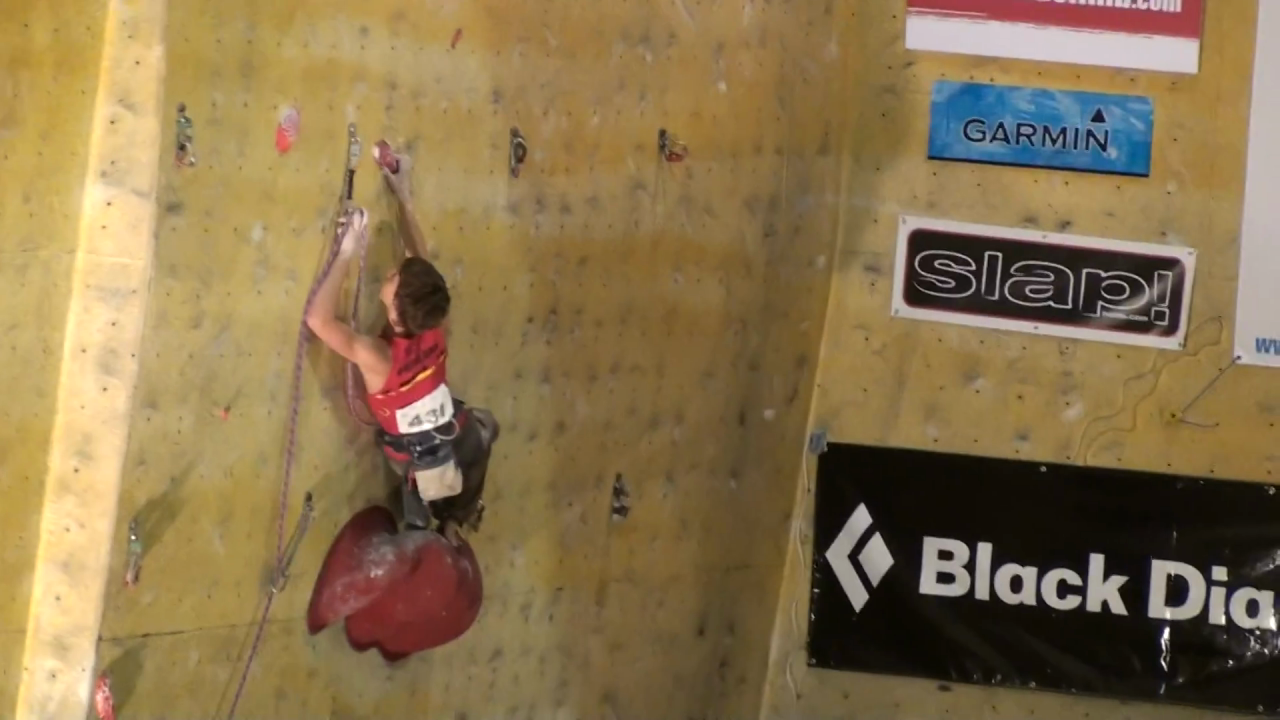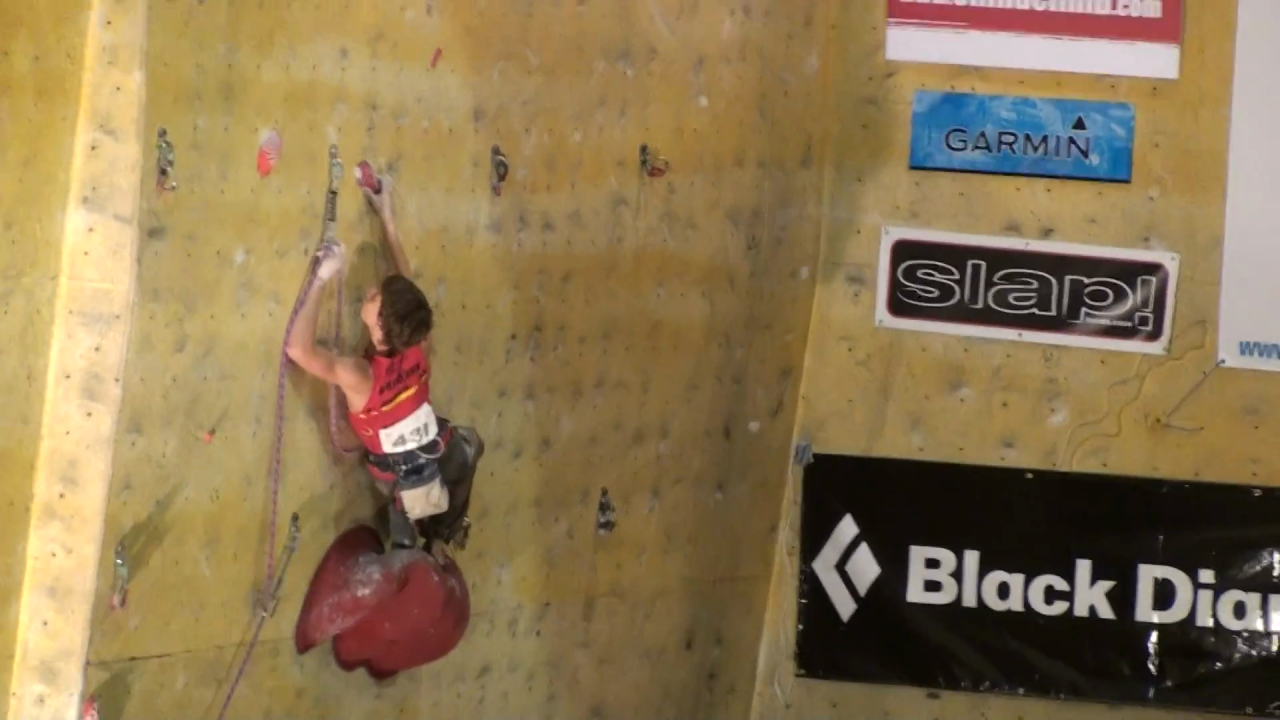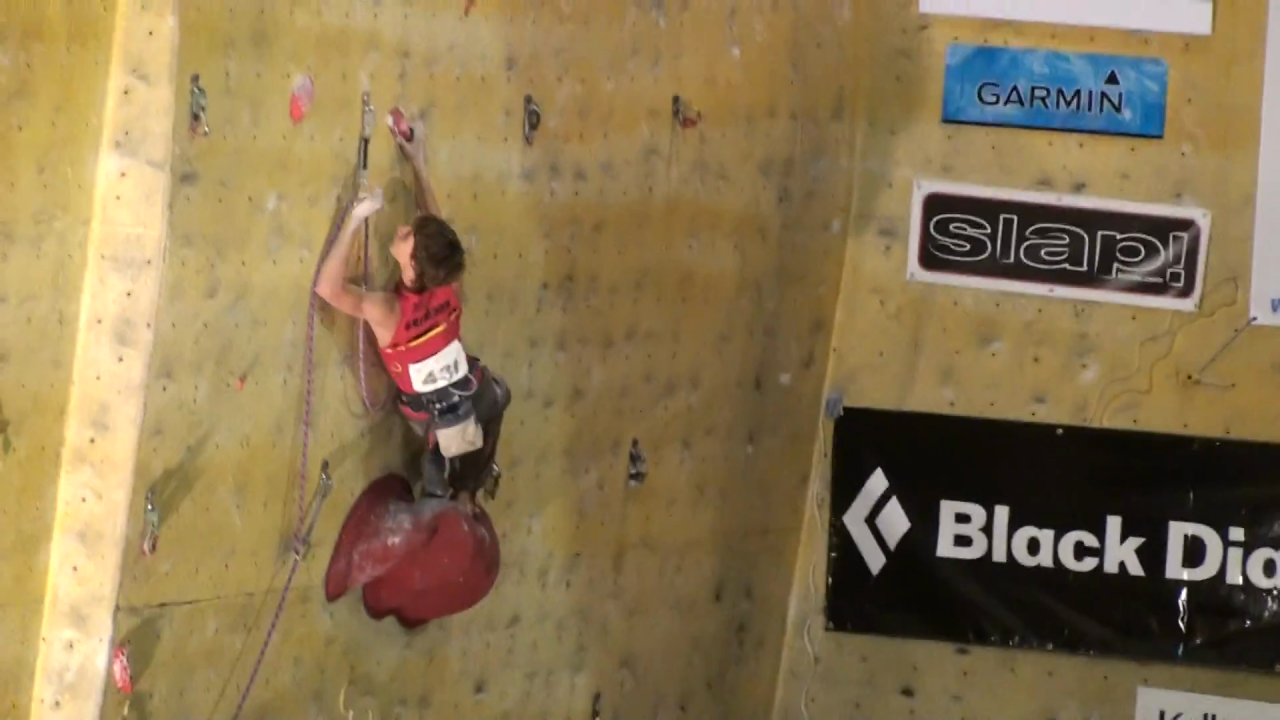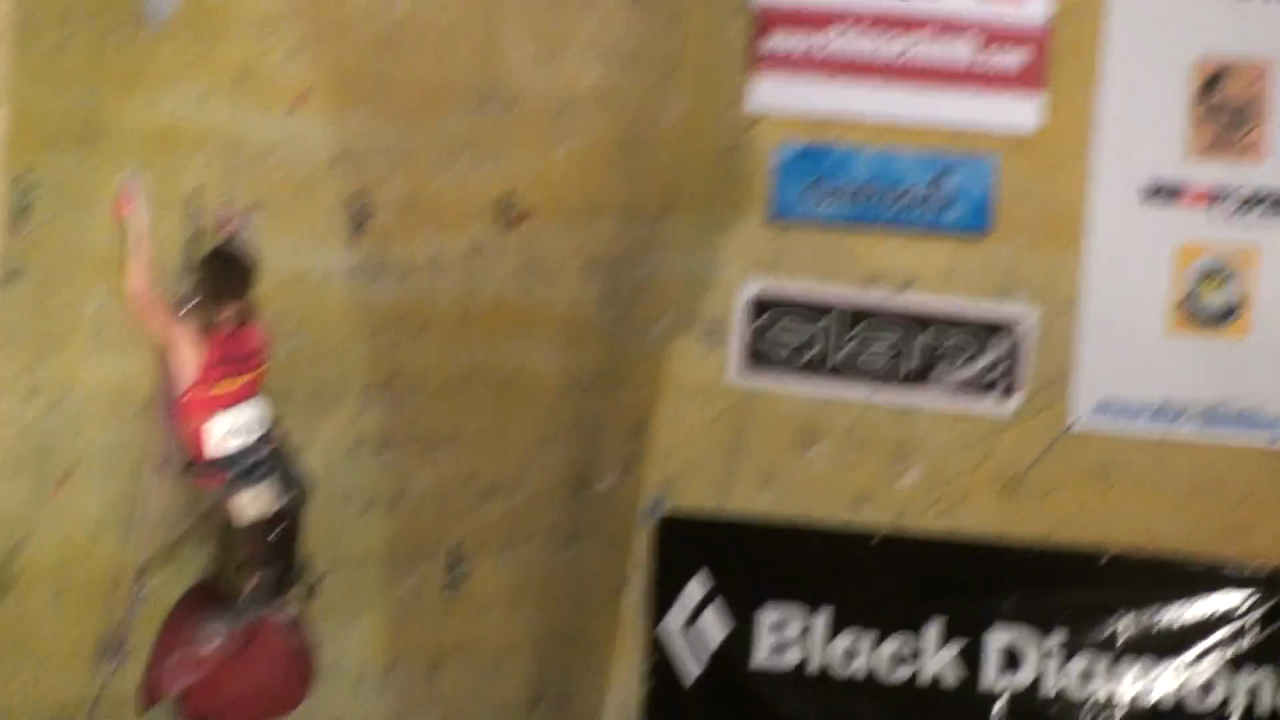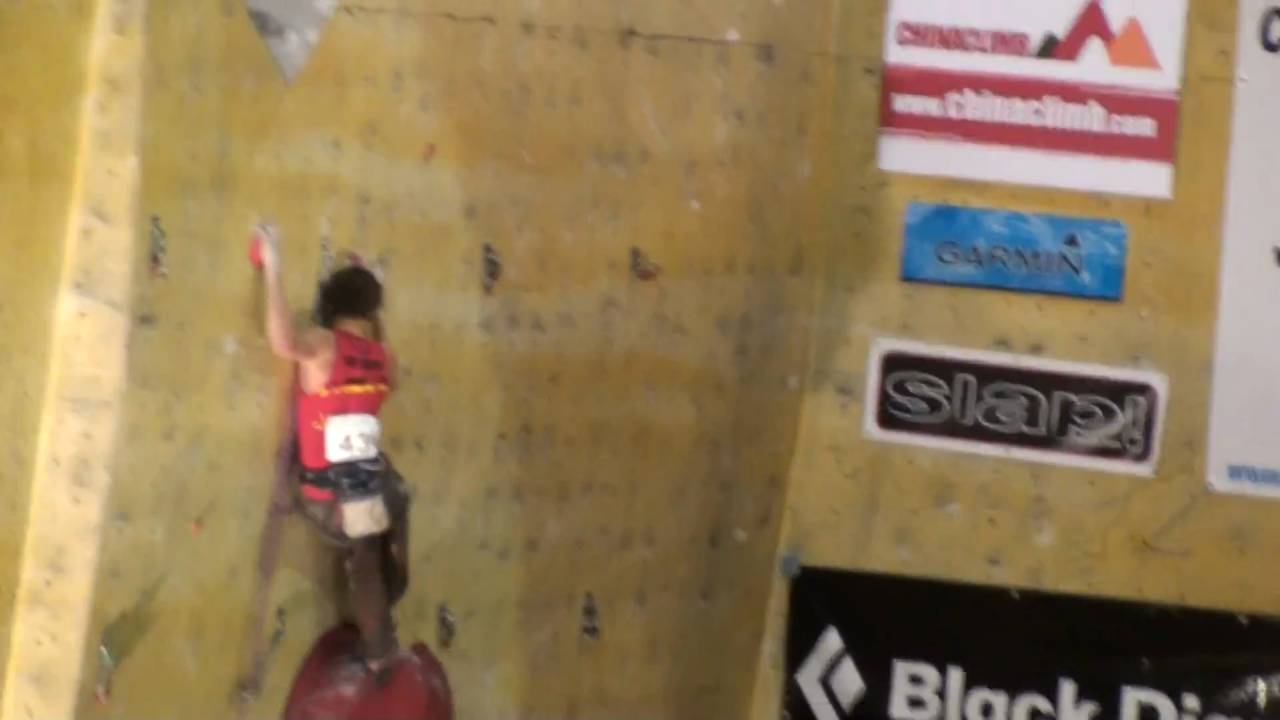
dt=1s
person 1, frame 1
left shoulder: (377, 357)
right shoulder: (435, 329)
left elbow: (318, 319)
right elbow: (420, 261)
left wrist: (347, 252)
right wrist: (403, 195)
left hip: (421, 466)
right hip: (459, 443)
right knee: (484, 422)
right ankle: (455, 517)
person 1, frame 2
left shoulder: (359, 376)
right shoulder: (417, 347)
left elbow: (298, 348)
right elbow: (403, 283)
left wrist: (321, 280)
right wrist: (386, 216)
left hip: (405, 484)
right hip: (442, 460)
right ankle: (442, 535)
person 1, frame 3
left shoulder: (385, 310)
right shoulder: (450, 285)
left elbow: (326, 288)
right elbow: (433, 225)
left wrist: (354, 220)
right wrist: (418, 164)
left hip: (438, 421)
right hip: (478, 401)
right ankle: (471, 487)
person 1, frame 4
left shoulder: (190, 341)
right shoulder: (256, 337)
left elbow: (141, 297)
right elbow: (245, 306)
left wrist: (139, 226)
right wrist: (231, 246)
left hip: (232, 476)
right hip: (267, 465)
left ankle: (256, 580)
right ankle: (280, 581)
person 1, frame 5
left shoulder: (323, 344)
right shoulder: (383, 355)
left elbow: (282, 341)
left wrist: (272, 268)
right wrist: (373, 317)
left hip: (325, 496)
right hip: (374, 487)
left knee: (363, 556)
left ankle: (379, 655)
